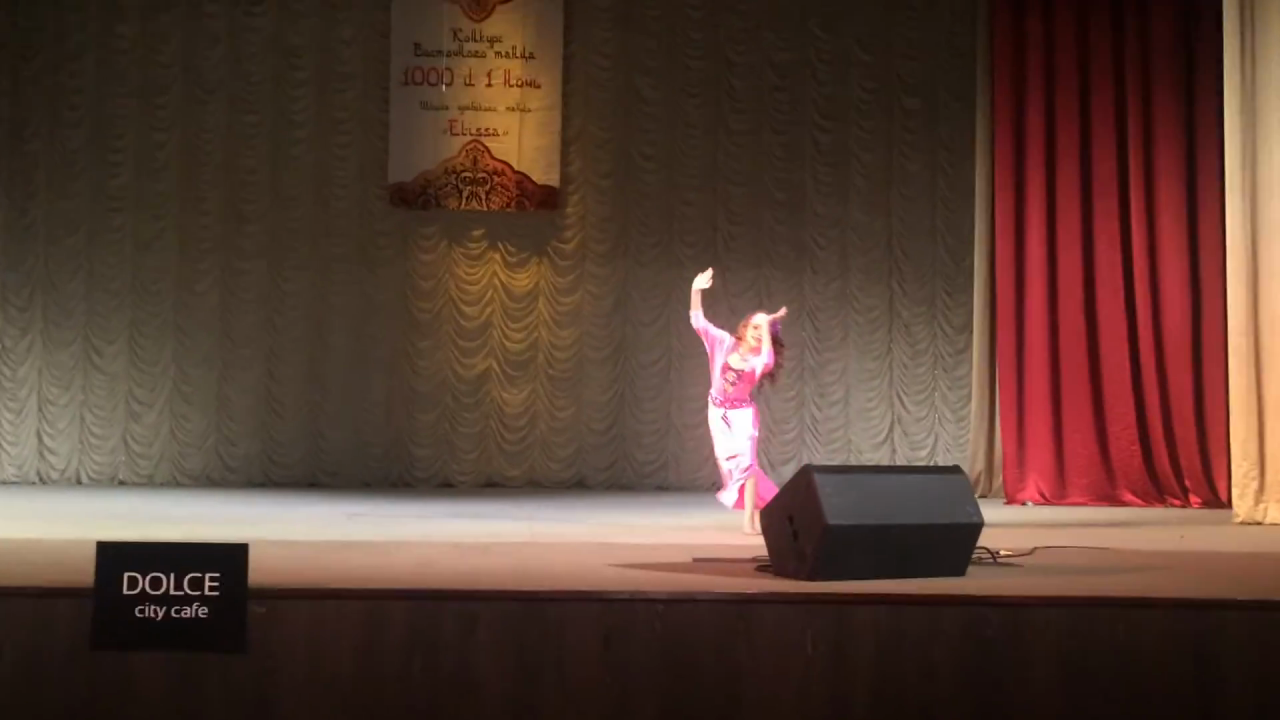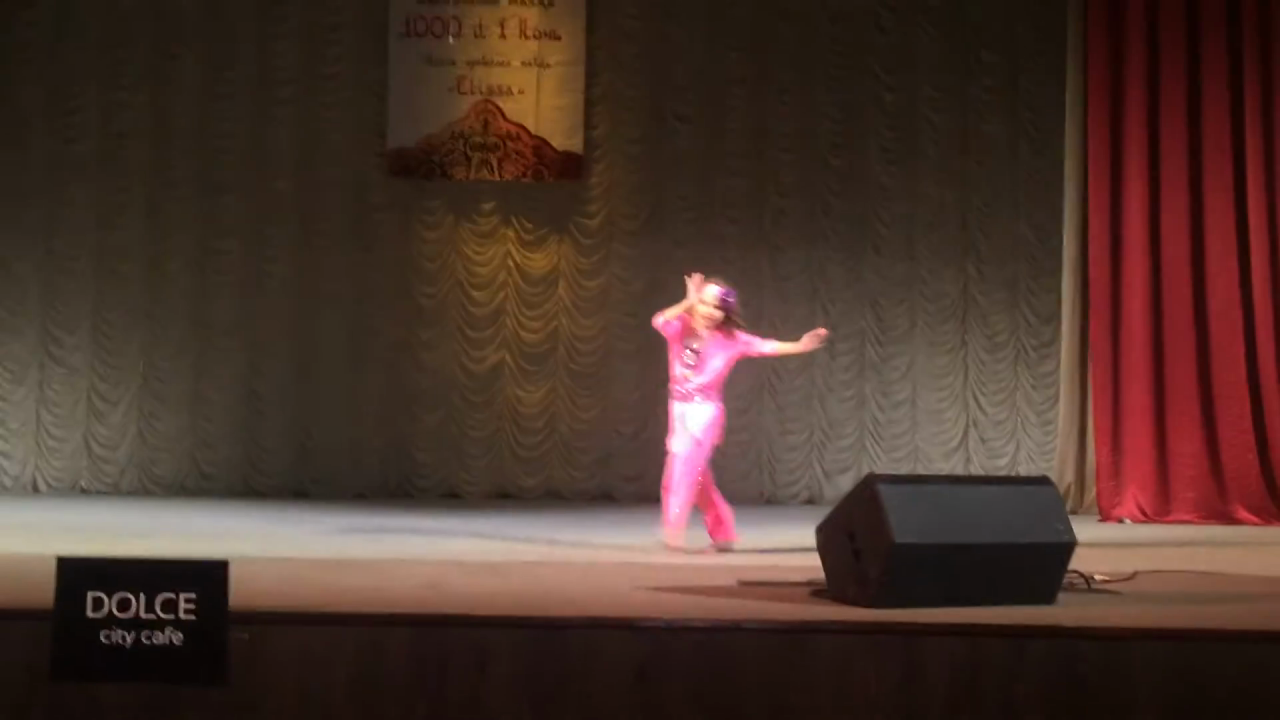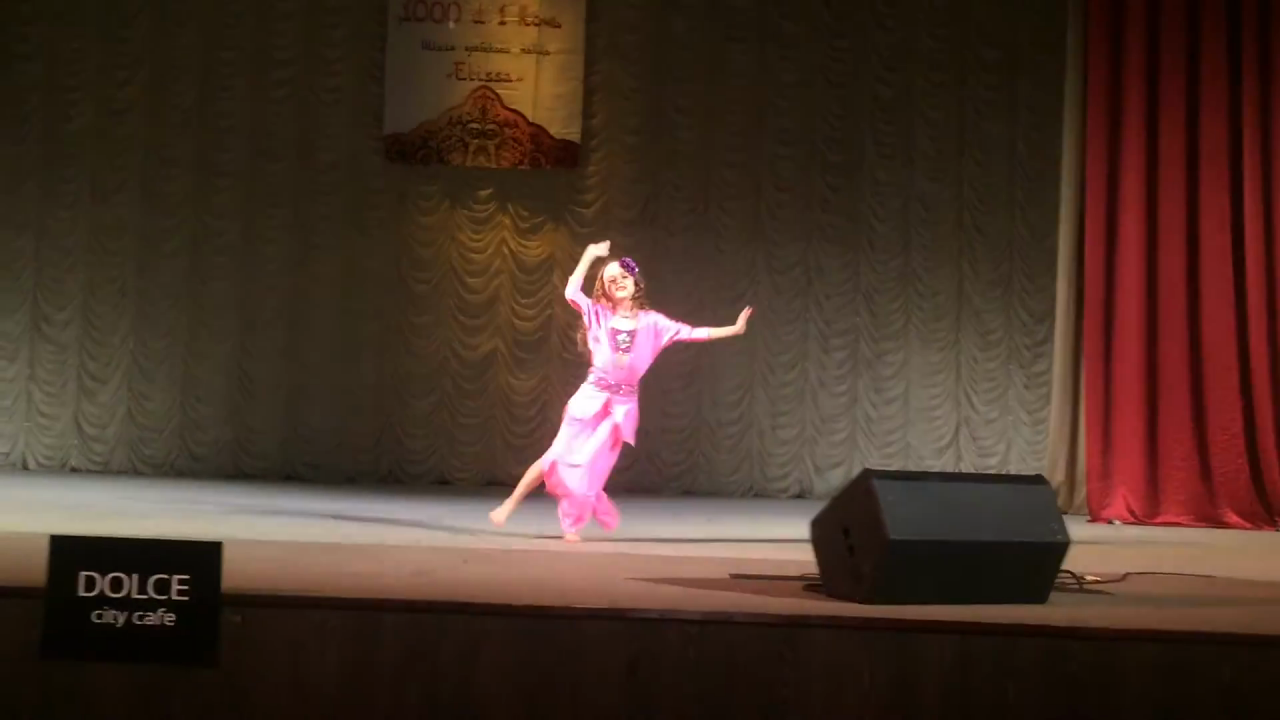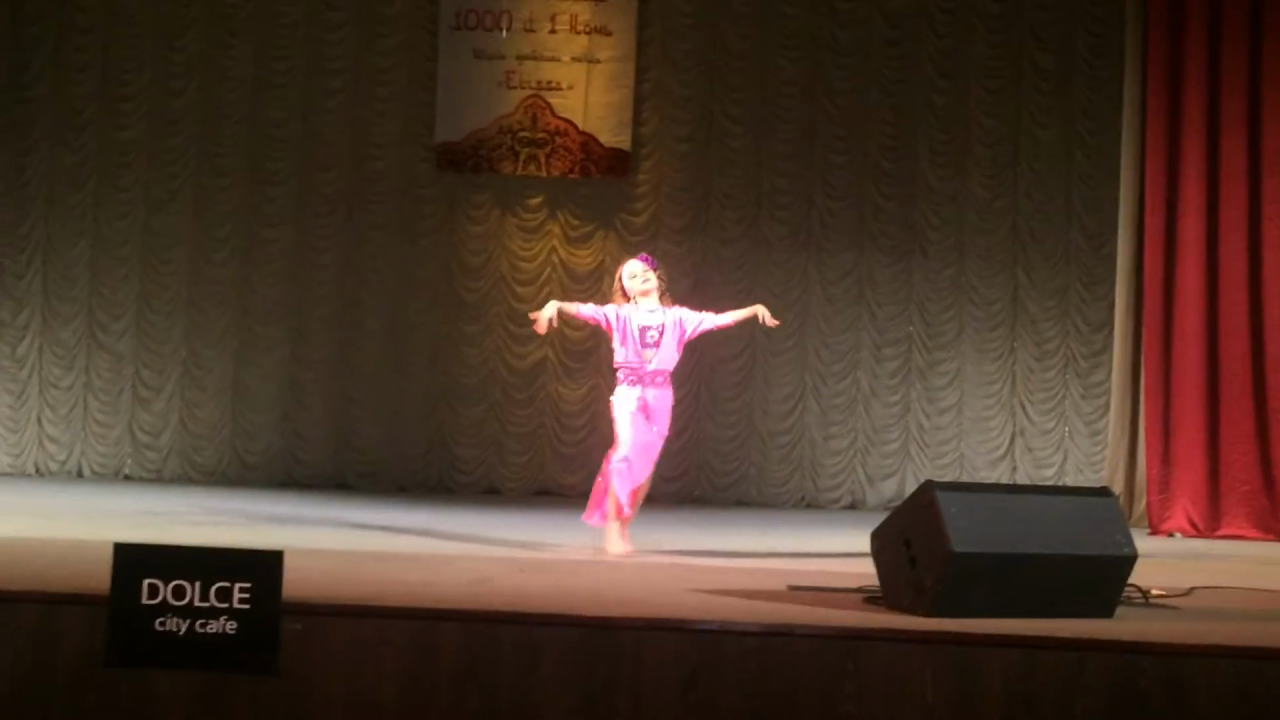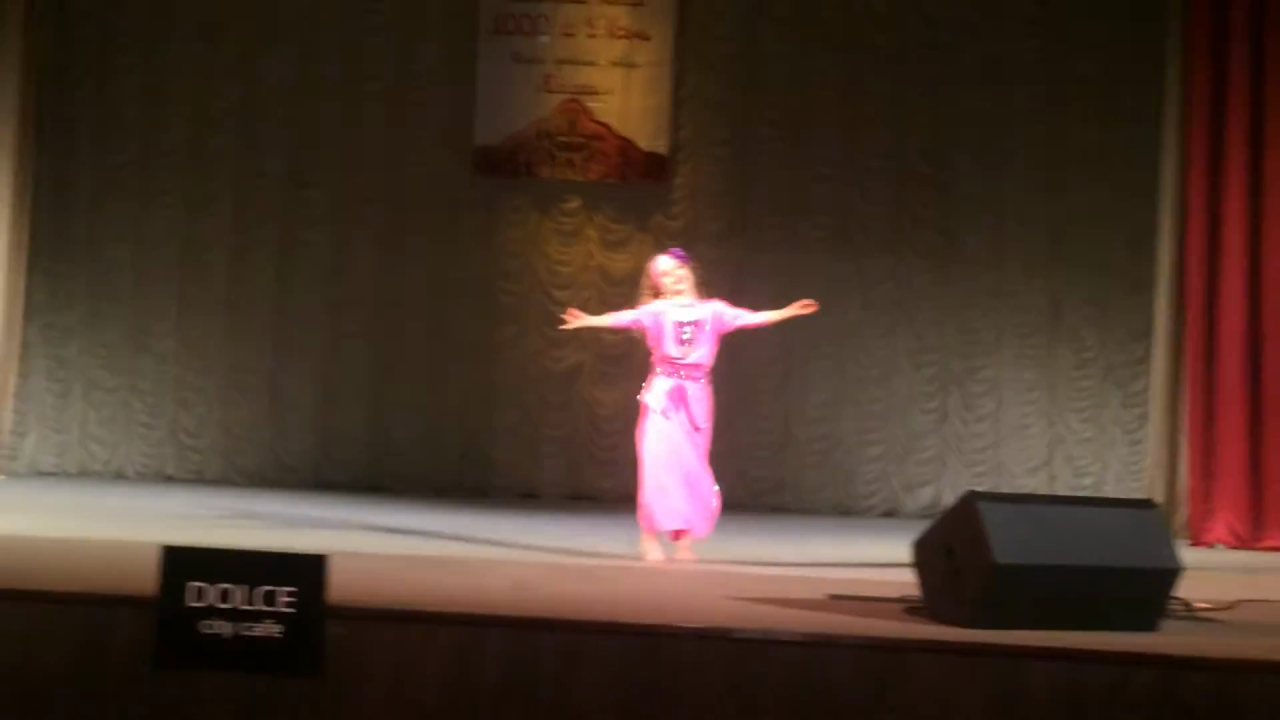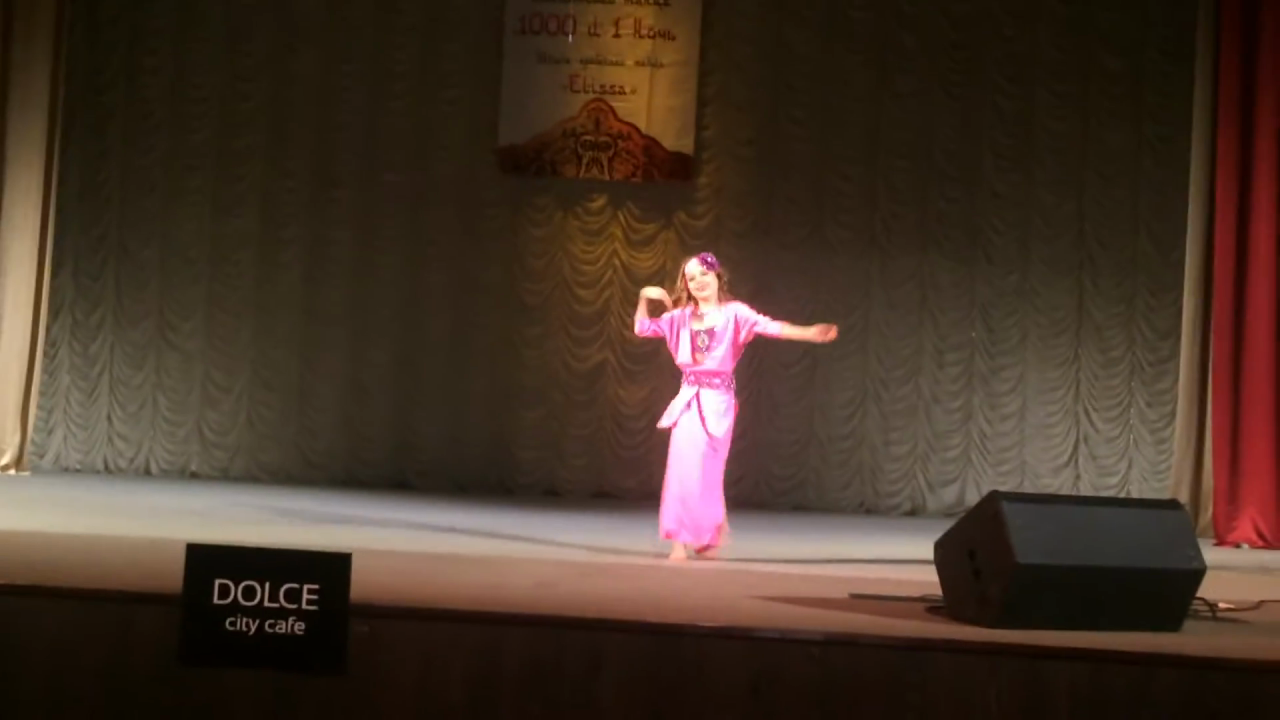
dt=0.4s
person 1, frame 1
left shoulder: (759, 361)
right shoulder: (724, 343)
left elbow: (768, 359)
right elbow: (698, 321)
left wrist: (768, 326)
right wrist: (695, 290)
left hip: (742, 413)
right hip: (718, 412)
left knee: (745, 461)
right knee: (729, 460)
left ankle: (750, 518)
right ankle: (755, 506)
person 1, frame 2
left shoulder: (729, 338)
right shoulder: (681, 327)
left elbow: (765, 345)
right elbow: (660, 321)
left wrist: (800, 345)
right wrist: (689, 302)
left hip: (706, 409)
right hip: (680, 408)
left knee: (684, 458)
right knee: (694, 472)
left ankle: (676, 523)
right ankle: (723, 536)
person 1, frame 3
left shoulder: (651, 322)
right shoulder: (598, 314)
left elbow: (691, 333)
right elbow: (571, 292)
left wrist: (732, 329)
right wrist: (589, 257)
left hip: (622, 404)
right hip: (593, 396)
left knee: (590, 465)
right knee: (558, 456)
left ankle: (573, 524)
right ankle: (510, 503)
person 1, frame 4
left shoulder: (677, 316)
right shoulder: (620, 314)
left elbow: (718, 320)
right elbow: (585, 310)
left wrist: (754, 309)
right wrist: (553, 306)
left hip: (658, 396)
right hip: (628, 394)
left knee: (643, 467)
right knee: (627, 455)
left ankle: (623, 529)
right ankle: (612, 526)
person 1, frame 5
left shoulder: (712, 310)
right shoulder: (656, 311)
left elbow: (752, 318)
right elbow: (624, 318)
left wrist: (792, 311)
right wrist: (587, 320)
left hip: (697, 393)
right hip: (663, 392)
left knee: (691, 466)
right knee: (658, 463)
left ankle: (684, 538)
right ankle: (650, 537)
person 1, frame 6
left shoulder: (735, 312)
right shoulder: (680, 316)
left elbow: (768, 325)
right elbow: (644, 328)
left wrist: (810, 333)
right wrist: (644, 298)
left hip: (718, 401)
right hip: (688, 399)
left knee: (703, 470)
right knee: (682, 467)
left ankle: (709, 536)
right ankle: (681, 540)
